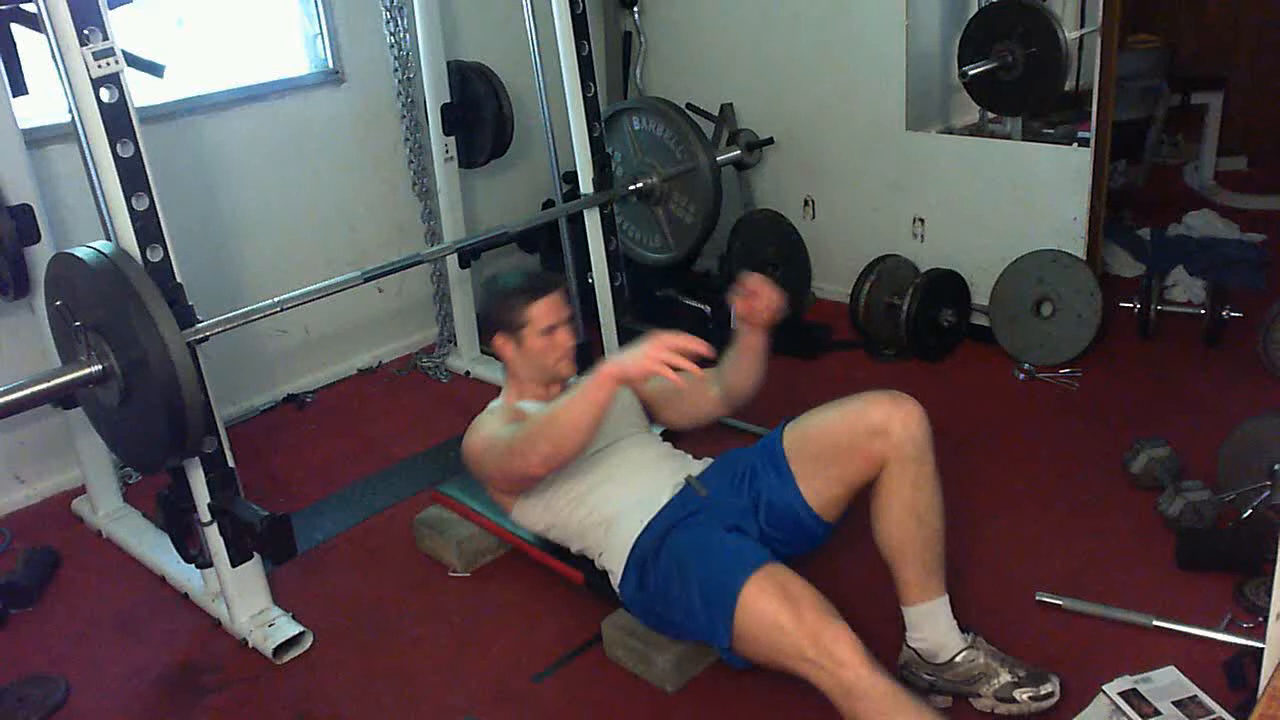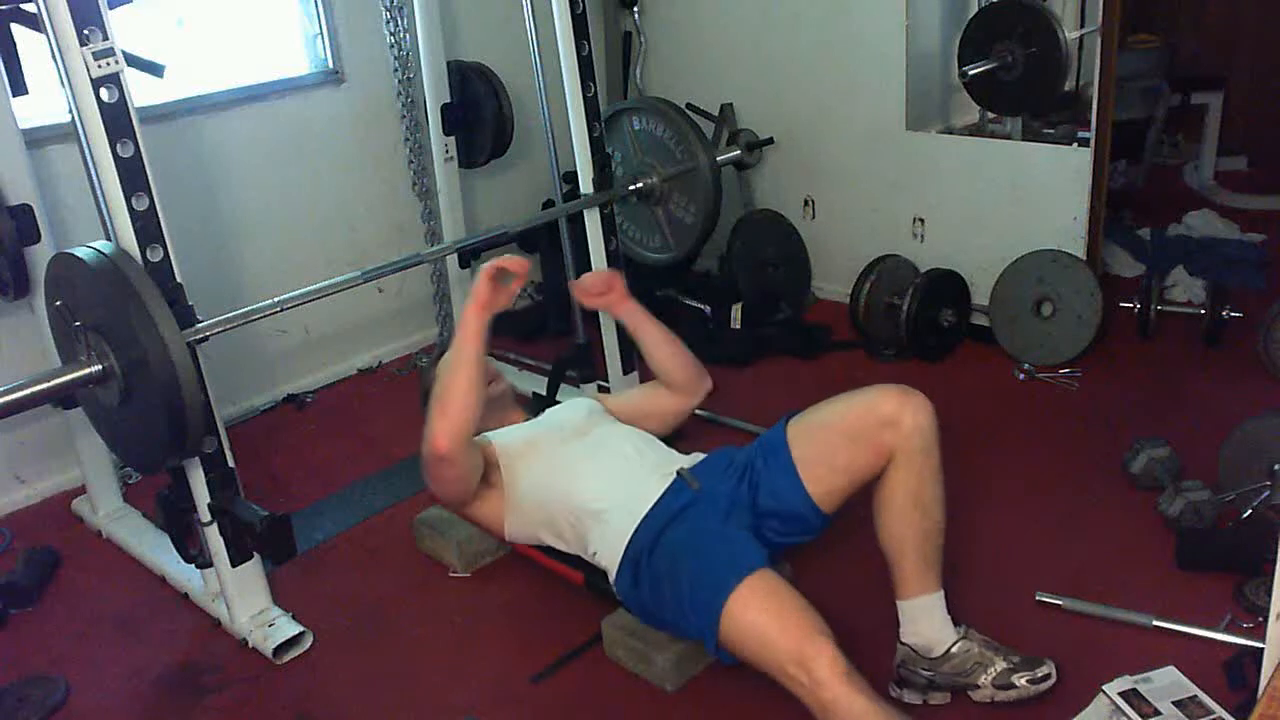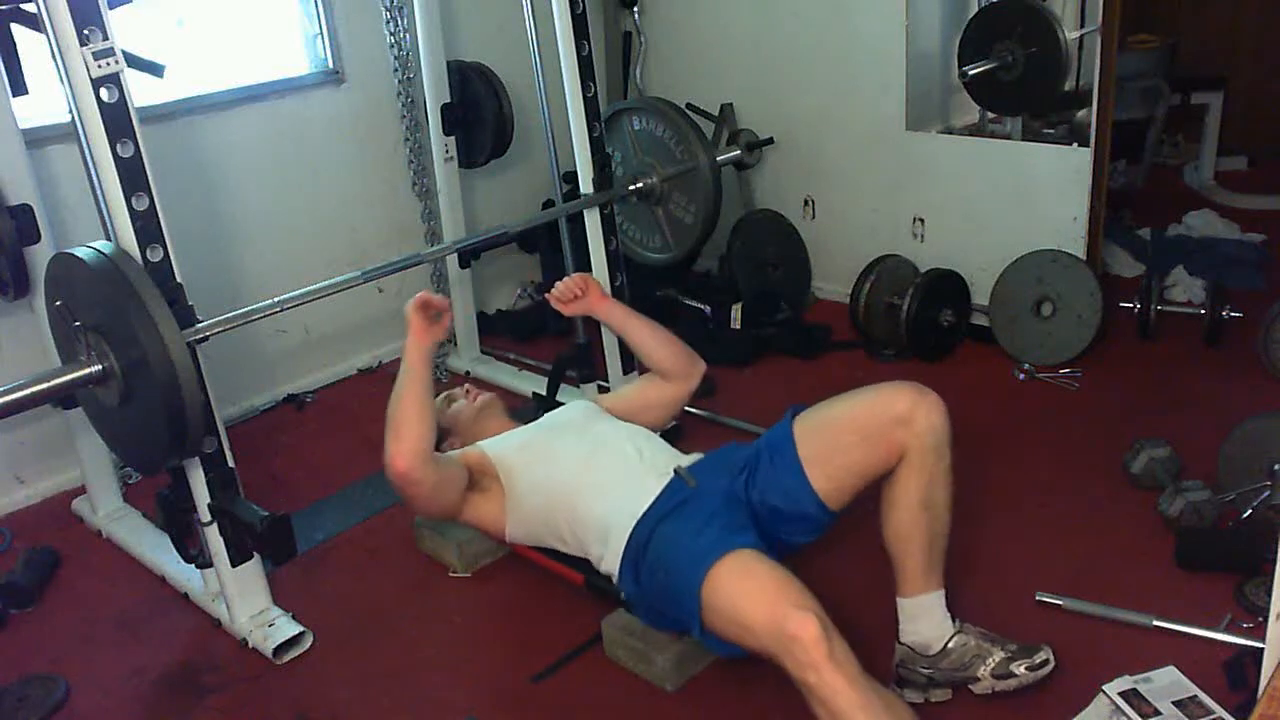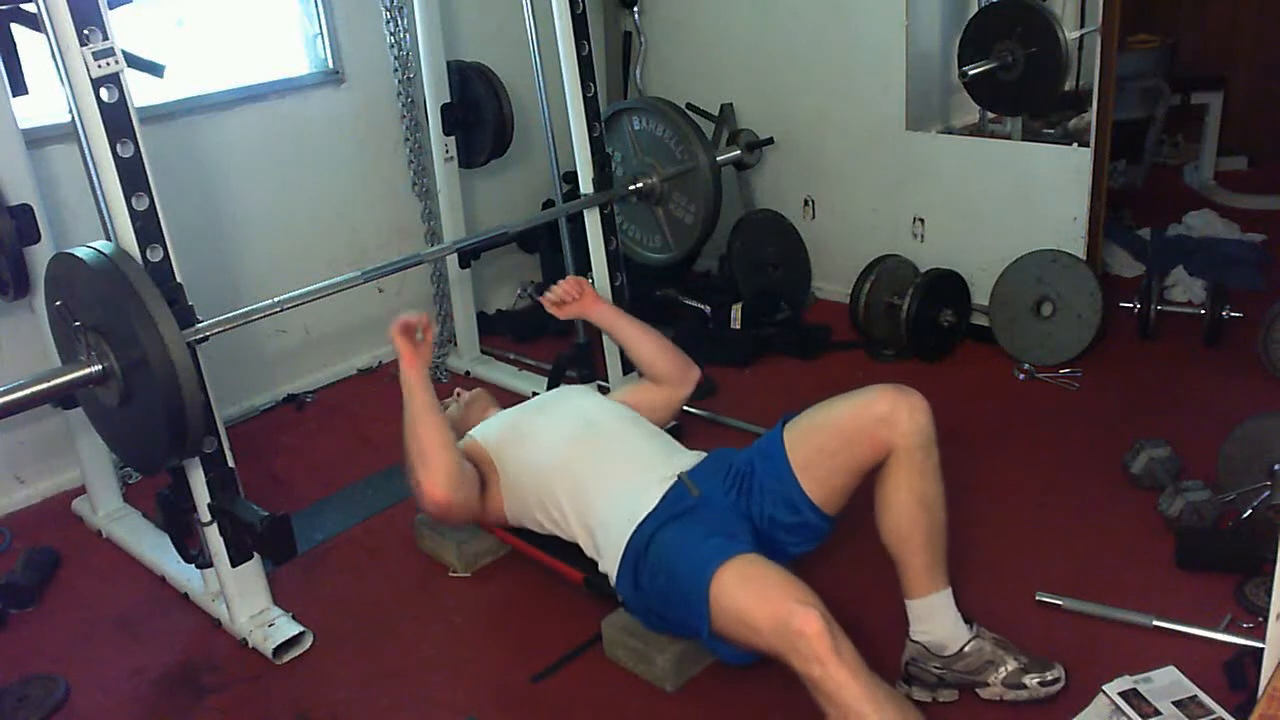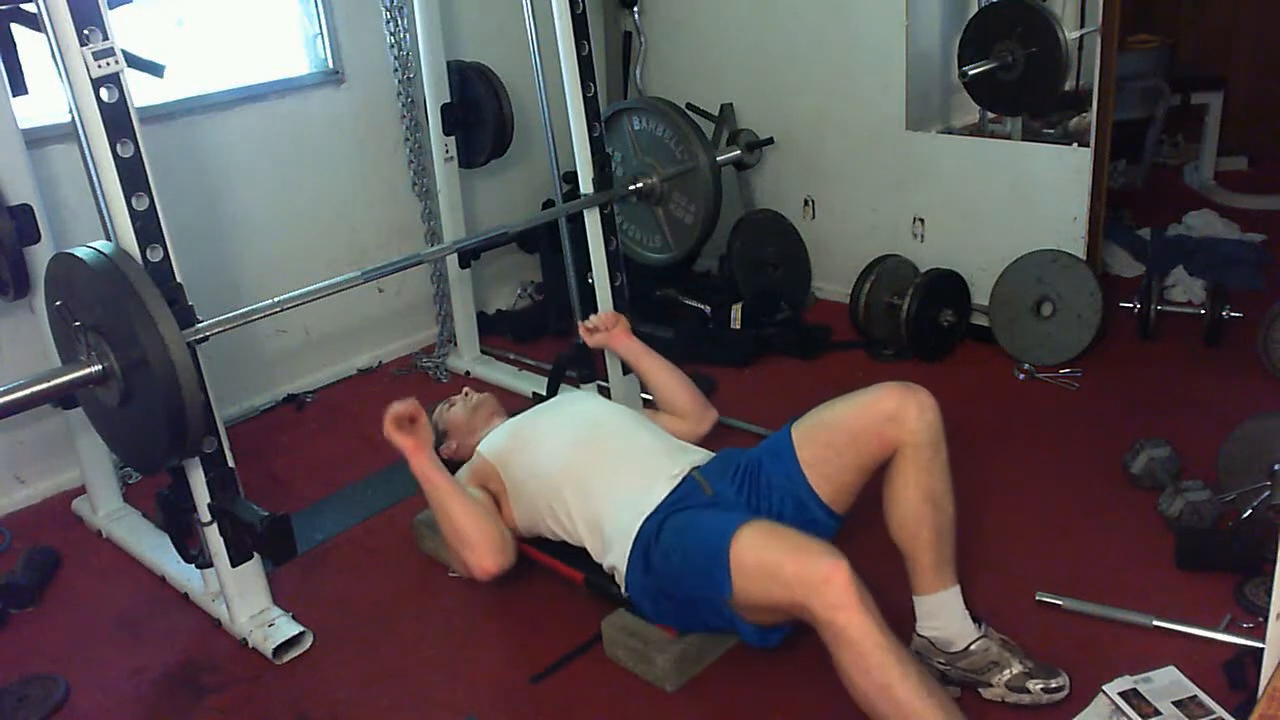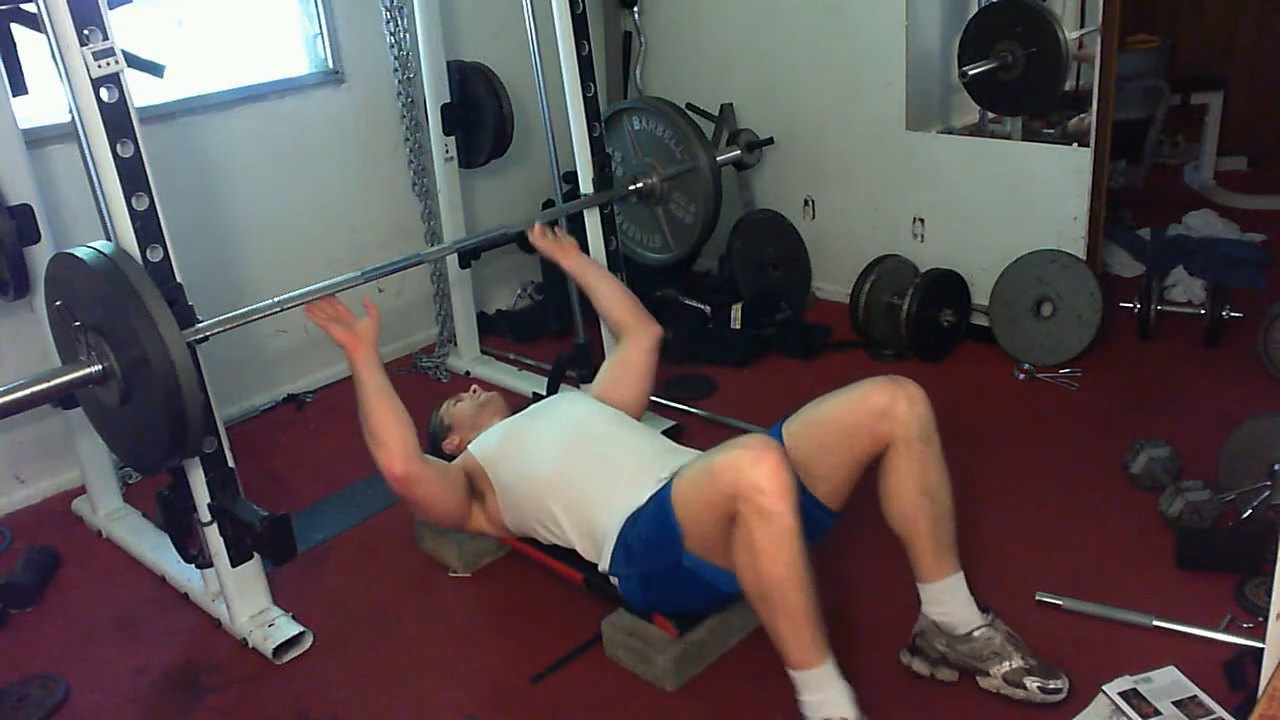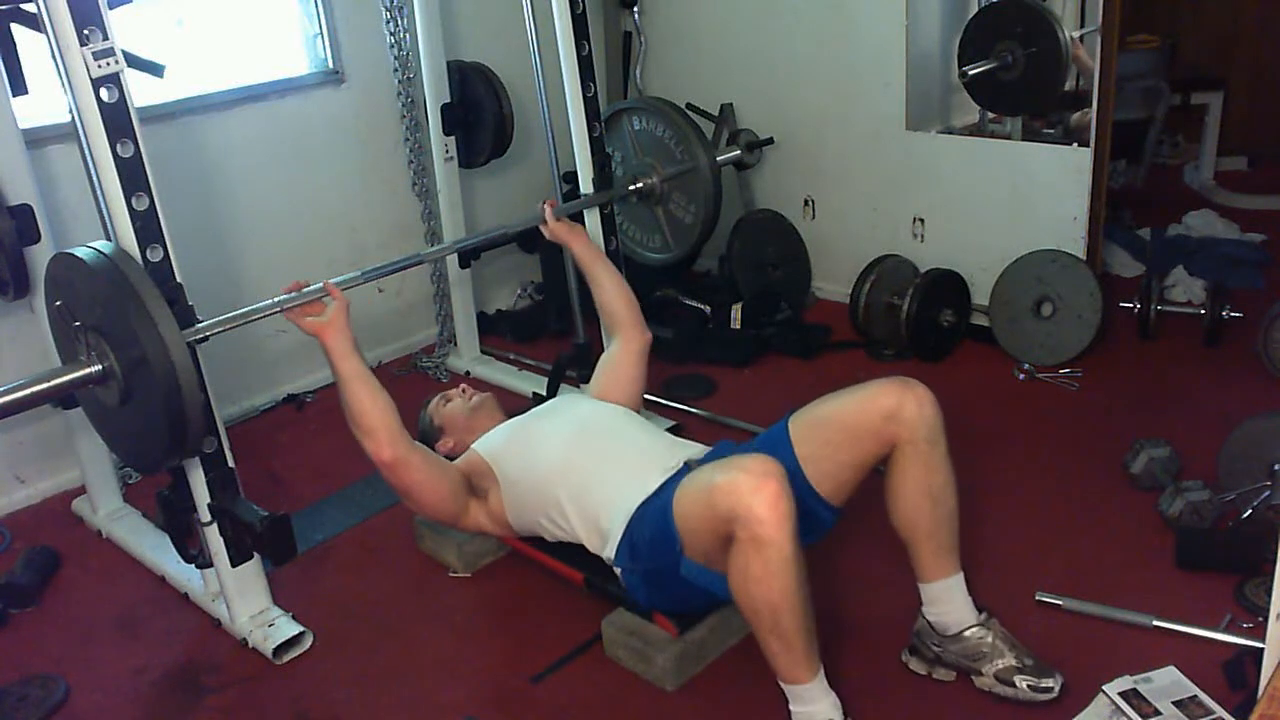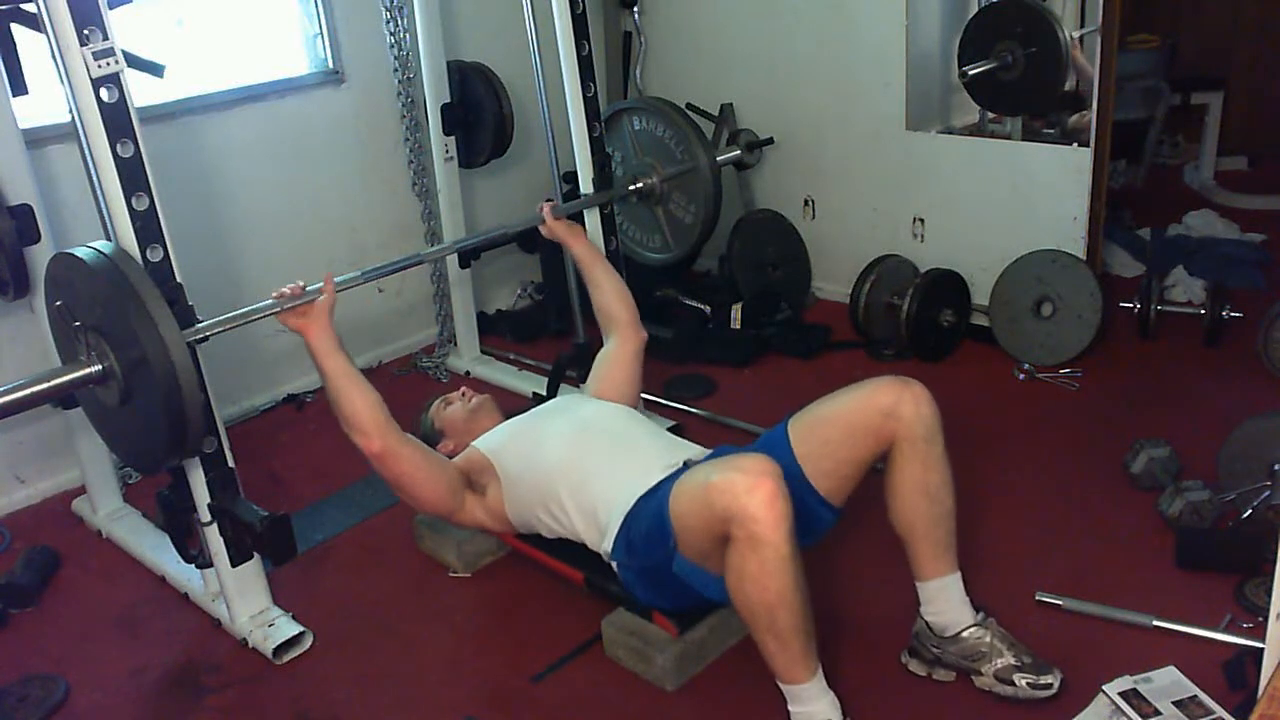
dt=0.4s
person 1, frame 1
left shoulder: (595, 389)
right shoulder: (488, 438)
left elbow: (719, 396)
right elbow: (534, 458)
left wrist: (753, 328)
right wrist: (614, 370)
left hip: (722, 486)
right hip: (659, 544)
left knee: (895, 418)
right knee: (836, 654)
left ankle: (937, 652)
person 1, frame 2
left shoulder: (578, 410)
right shoulder: (475, 474)
left elbow: (690, 388)
right elbow: (443, 443)
left wrist: (623, 306)
right wrist: (475, 315)
left hip: (719, 479)
right hip: (656, 537)
left knee: (902, 413)
right knee: (819, 668)
left ankle: (930, 648)
person 1, frame 3
left shoulder: (579, 410)
right shoulder: (474, 471)
left elbow: (686, 373)
right elbow: (407, 468)
left wrist: (602, 306)
right wrist: (420, 351)
left hip: (725, 477)
right hip: (657, 534)
left knee: (912, 410)
right knee: (804, 635)
left ankle: (929, 646)
person 1, frame 4
left shoulder: (565, 405)
right shoulder: (468, 459)
left elbow: (679, 381)
right elbow: (442, 498)
left wrist: (602, 316)
right wrist: (412, 369)
left hip: (725, 481)
right hip: (658, 537)
left knee: (898, 411)
right knee: (806, 629)
left ankle: (939, 647)
person 1, frame 5
left shoulder: (572, 409)
right shoulder: (477, 476)
left elbow: (697, 418)
right elbow: (487, 559)
left wrist: (626, 346)
right wrist: (418, 458)
left hip: (727, 479)
right hip: (663, 542)
left knee: (906, 410)
right knee: (826, 576)
left ankle: (947, 640)
person 1, frame 6
left shoulder: (578, 409)
right shoulder: (471, 482)
left elbow: (642, 335)
right elbow: (401, 468)
left wrist: (572, 259)
right wrist: (363, 355)
left hip: (712, 484)
right hip: (649, 540)
left knee: (895, 404)
right knee: (759, 465)
left ankle: (950, 627)
person 1, frame 7
left shoulder: (574, 408)
right shoulder: (471, 484)
left elbow: (632, 334)
right elbow: (390, 451)
left wrist: (577, 242)
right wrist: (335, 338)
left hip: (718, 477)
right hip: (653, 535)
left knee: (906, 406)
right knee: (758, 493)
left ankle: (949, 627)
person 1, frame 8
left shoulder: (574, 407)
right shoulder: (471, 483)
left elbow: (627, 333)
right elbow: (381, 440)
left wrist: (577, 242)
right wrist: (320, 335)
left hip: (718, 478)
right hip: (652, 530)
left knee: (902, 403)
right knee: (754, 487)
left ankle: (947, 627)
